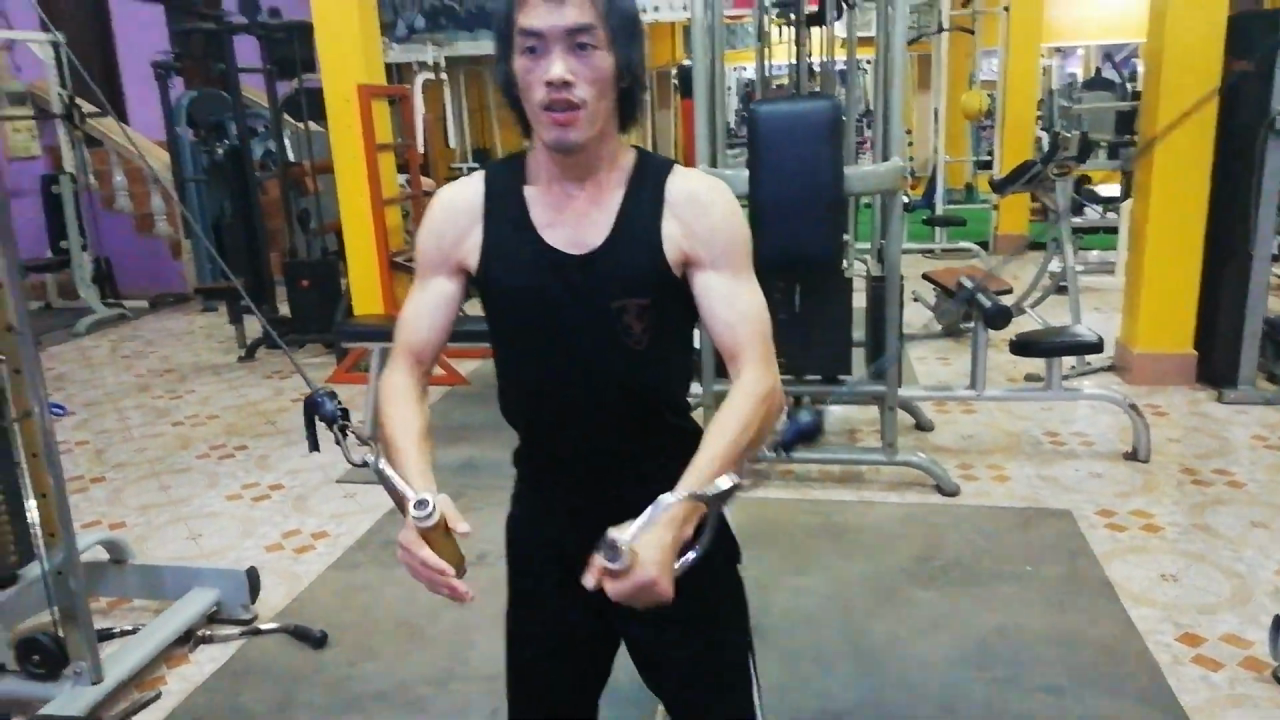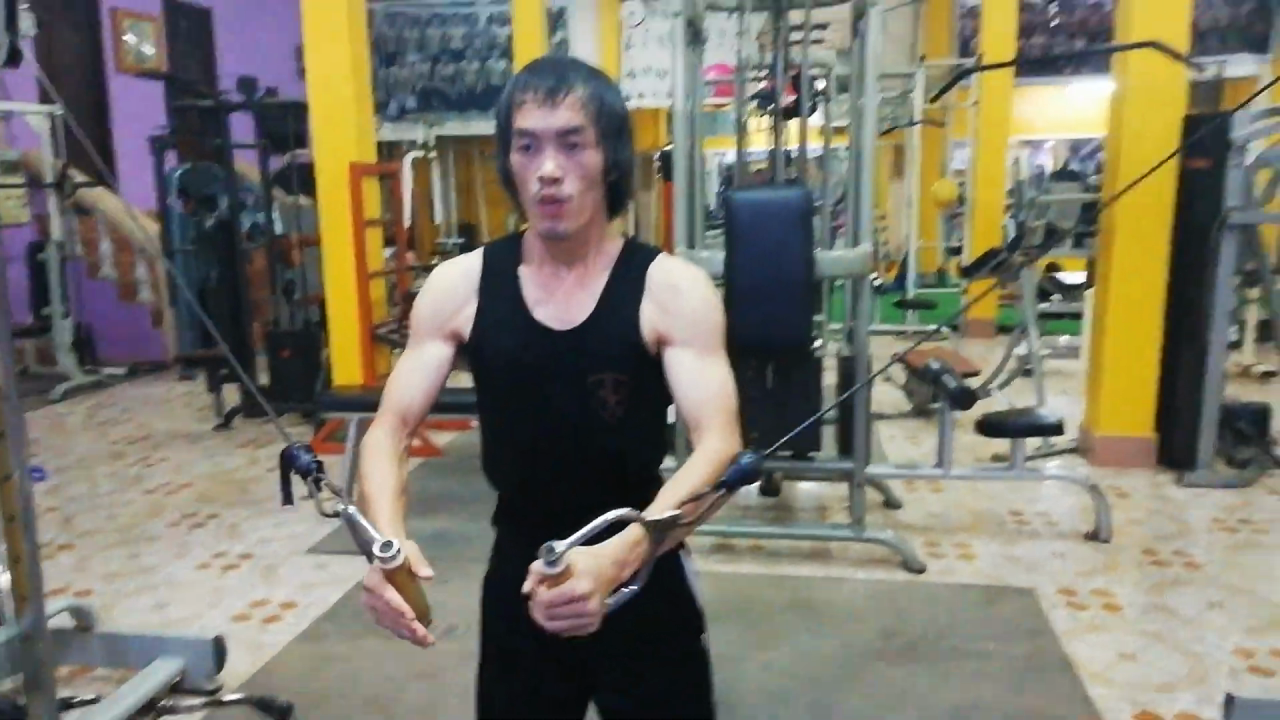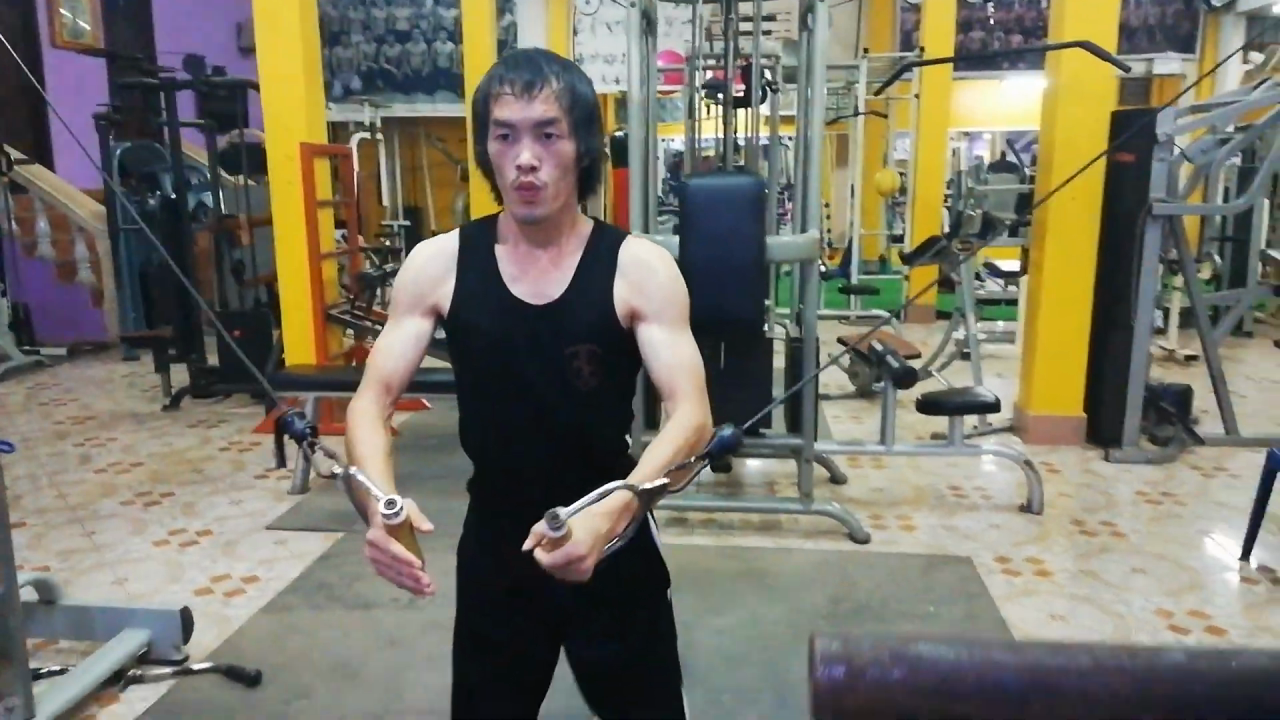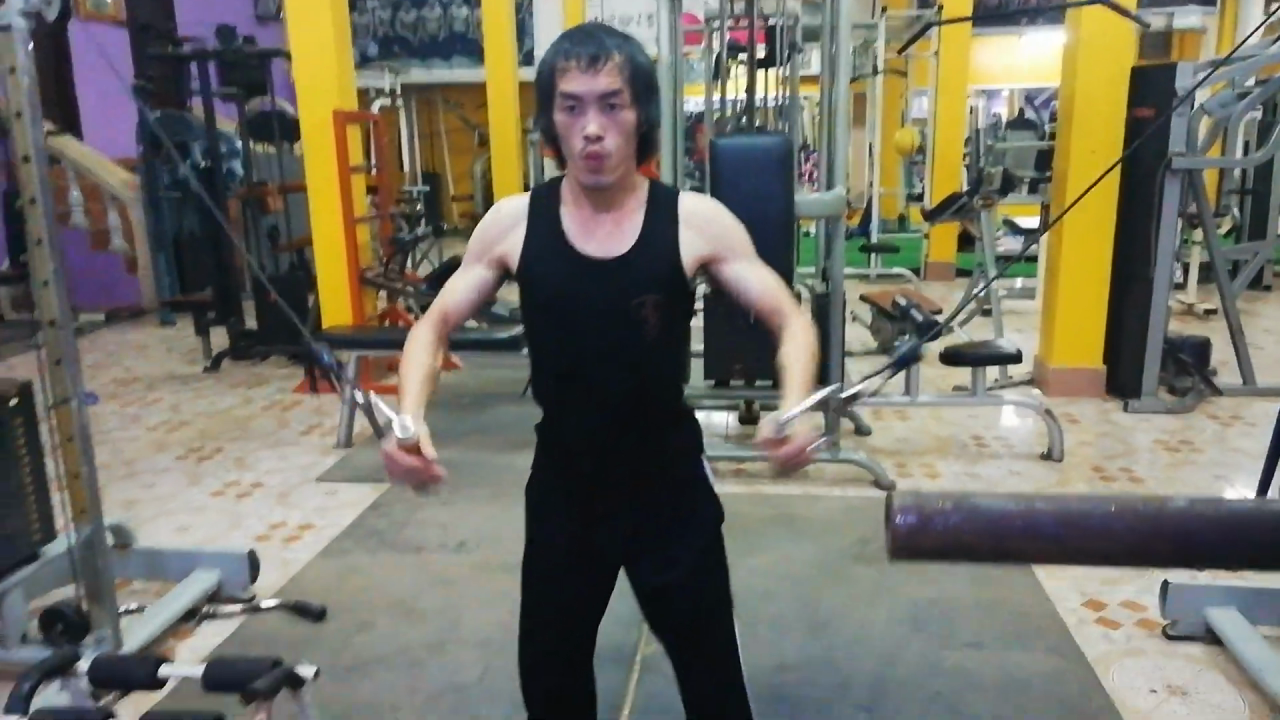
dt=0.4s
person 1, frame 1
left shoulder: (693, 204)
right shoulder: (464, 211)
left elbow: (758, 381)
right elbow: (406, 369)
left wrist: (675, 520)
right wrist: (419, 495)
left hip: (674, 526)
right hip: (545, 526)
person 1, frame 2
left shoulder: (671, 290)
right shoulder: (460, 286)
left elbow: (719, 447)
right elbow: (392, 427)
left wrist: (618, 557)
right wrist: (388, 540)
left hip: (643, 584)
right hip: (519, 587)
person 1, frame 3
left shoulder: (638, 267)
right shoulder: (439, 264)
left elbow: (691, 416)
right elbow: (374, 398)
left wrist: (612, 512)
right wrist: (382, 504)
left hip: (612, 548)
right hip: (494, 551)
person 1, frame 4
left shoulder: (694, 219)
right shoulder: (513, 221)
left elbow: (791, 320)
right elbow: (433, 328)
left wrist: (795, 408)
right wrist: (410, 420)
left hip: (669, 484)
right hip: (562, 485)
